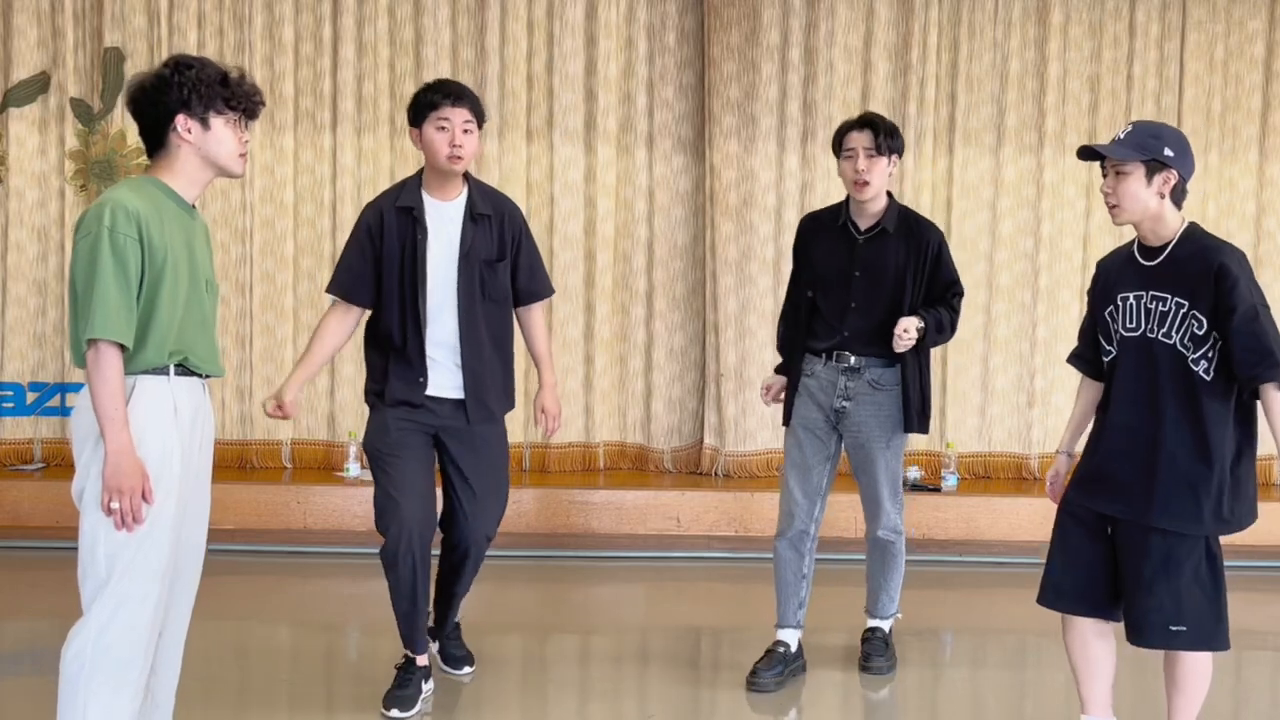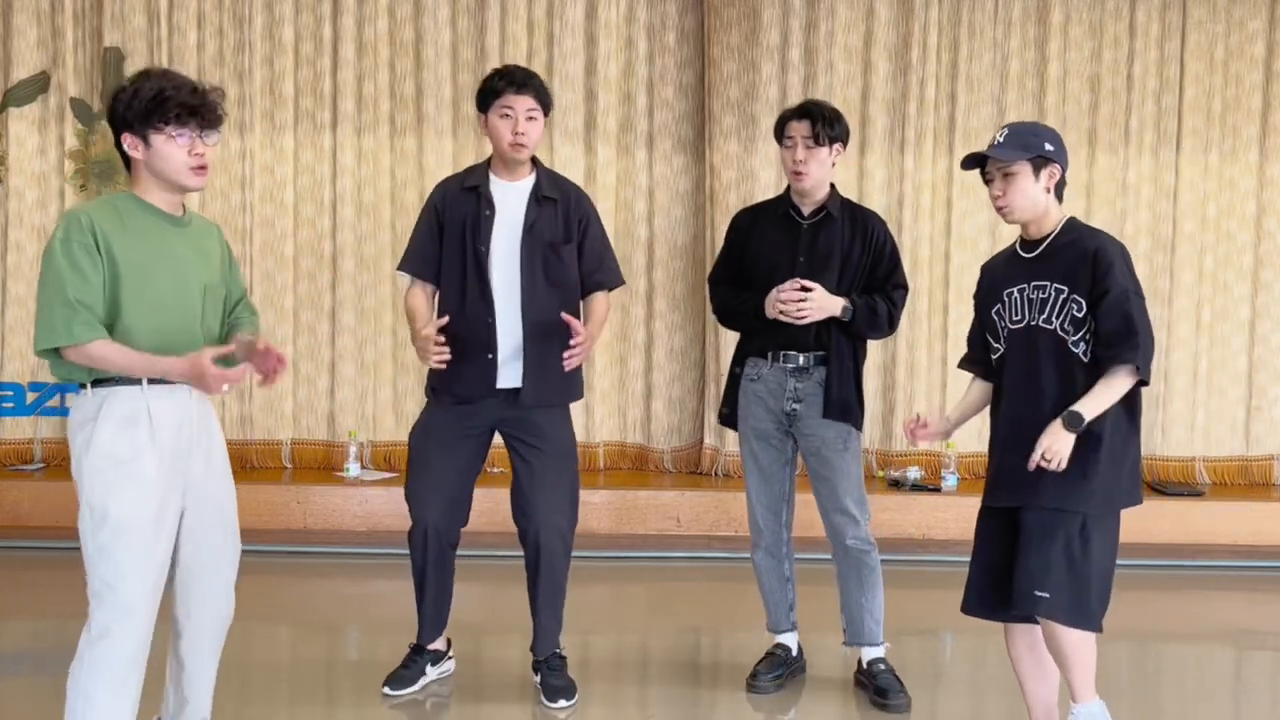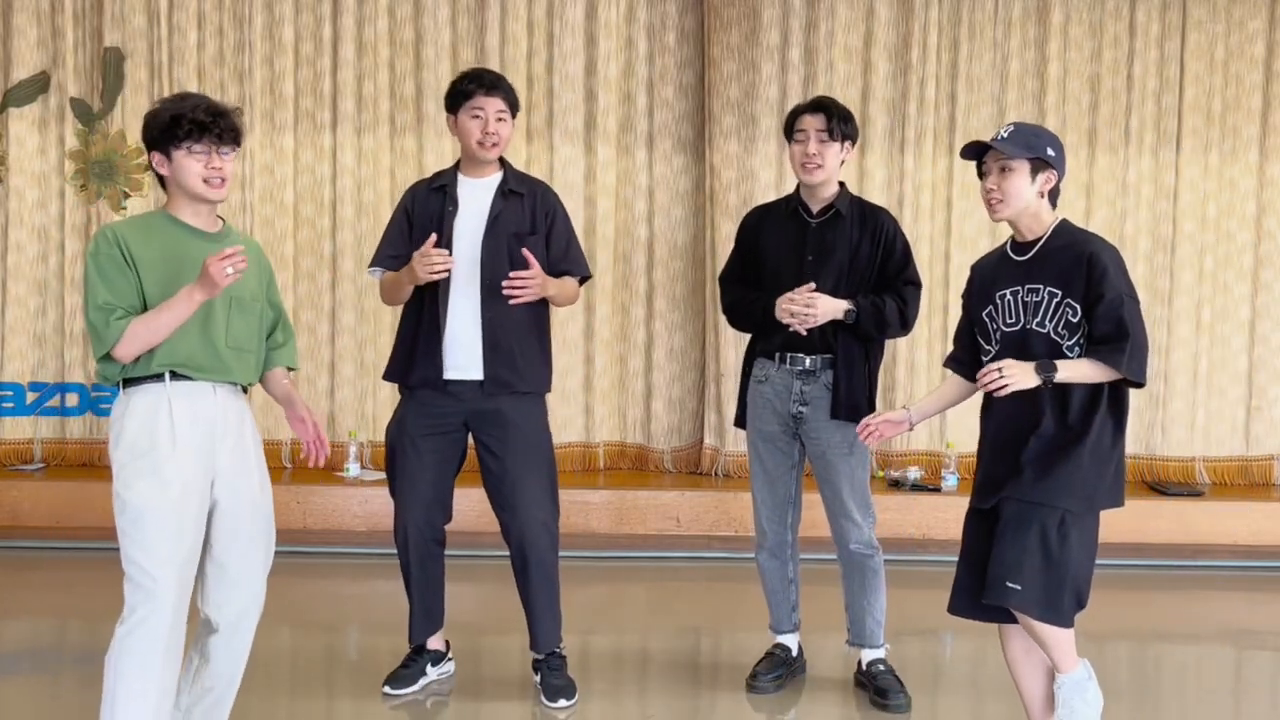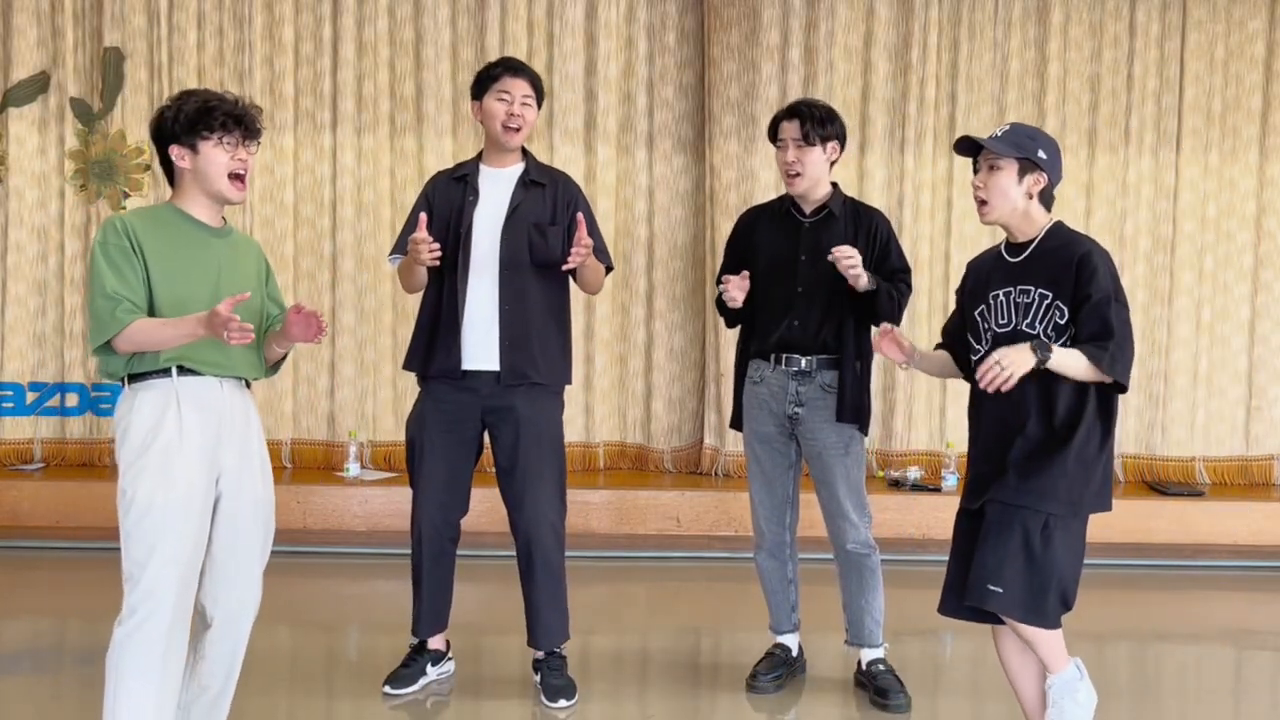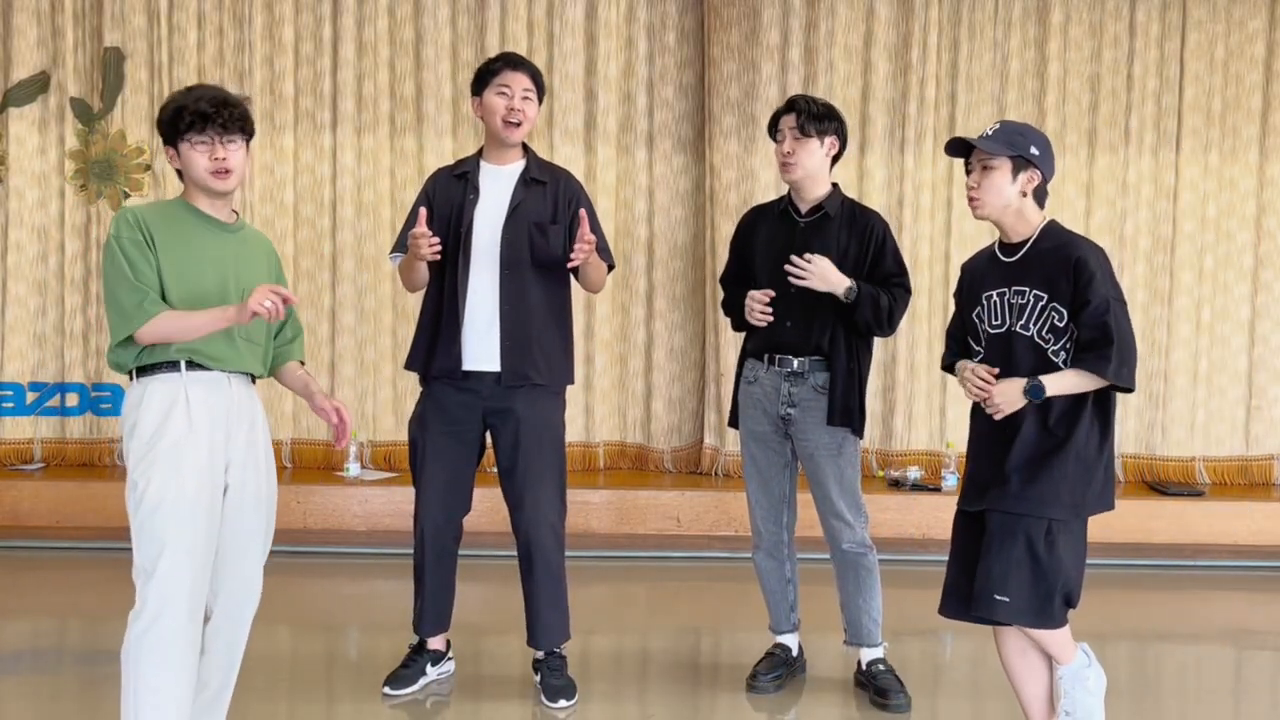
dt=1s
person 1, frame 1
left shoulder: (501, 214)
right shoulder: (385, 215)
left elbow: (530, 302)
right elbow: (348, 308)
left wrist: (546, 380)
right wrist: (298, 378)
left hip: (477, 400)
right hip: (401, 400)
left knee: (474, 527)
right knee: (405, 527)
left ankle: (442, 622)
right ankle: (415, 662)
person 1, frame 2
left shoulder: (569, 202)
right shoulder: (451, 197)
left elbow: (599, 289)
right elbow: (420, 284)
left wrist: (590, 331)
right wrist: (422, 332)
left hip: (540, 392)
right hip: (458, 389)
left knee: (548, 525)
right knee: (431, 519)
left ankle: (548, 655)
right ankle: (432, 645)
person 1, frame 3
left shoulder: (536, 199)
right shoulder: (422, 198)
left elbow: (572, 287)
right elbow: (387, 291)
left wrist: (543, 286)
right wrist: (411, 274)
left hip: (511, 387)
right hip: (431, 385)
left knee: (532, 520)
right knee: (416, 518)
left ankle: (548, 655)
right ankle: (430, 647)
person 1, frame 4
left shoulder: (558, 190)
right shoulder: (444, 188)
left elbow: (595, 283)
right elbow: (408, 283)
left wrist: (584, 260)
right wrist: (416, 259)
left hip: (527, 380)
right hip: (448, 377)
left knee: (539, 519)
right knee: (432, 514)
left ankle: (549, 654)
right ankle: (431, 646)
person 1, frame 5
left shoulder: (559, 188)
right shoulder: (445, 185)
left elbow: (597, 282)
right elbow: (410, 282)
left wrist: (586, 259)
right wrist: (417, 257)
left hip: (530, 380)
right hip: (450, 376)
left knee: (540, 519)
right knee: (435, 514)
left ankle: (550, 655)
right ankle: (432, 646)
person 2, frame 1
left shoulder: (192, 223)
right shoulder: (121, 210)
right elbow: (102, 338)
right wrist: (118, 448)
left hip: (189, 412)
right hip: (135, 410)
left knee: (170, 600)
right knee: (121, 603)
person 2, frame 2
left shoulder: (209, 236)
right shoulder: (88, 225)
left elbow: (230, 329)
right elbow: (73, 341)
left wrist: (255, 351)
right wrist: (177, 367)
left hip: (197, 423)
right hip: (123, 422)
left knee: (210, 596)
right knee: (126, 606)
person 2, frame 3
left shoulder: (248, 252)
right shoulder: (120, 239)
left elbow: (271, 350)
right elbow: (121, 343)
left wrist: (293, 404)
right wrist: (198, 289)
left hip: (234, 421)
right hip: (159, 416)
left knee: (240, 596)
right knee: (159, 594)
person 2, frame 4
left shoulder: (248, 252)
right shoulder: (127, 230)
right elbow: (122, 332)
left wrist: (287, 336)
right wrist: (202, 324)
left hip: (239, 415)
right hip: (164, 410)
left knee: (235, 593)
right knee: (160, 590)
person 2, frame 5
left shoulder: (260, 247)
right shoulder: (139, 225)
left elbow: (279, 349)
right elbow: (144, 324)
left wrist: (315, 395)
right wrist: (235, 312)
left hip: (244, 410)
right hip: (172, 403)
left knee: (237, 589)
right knee: (173, 586)
person 3, frame 1
left shoulder: (920, 236)
right shoulder: (814, 229)
left elbow: (948, 306)
left wrist: (920, 326)
right wrist: (785, 366)
left hip: (880, 386)
right hip: (815, 380)
left knee: (884, 517)
right knee: (796, 517)
left ankle: (879, 627)
right ankle: (787, 640)
person 3, frame 2
left shoulder: (864, 227)
right shoulder: (751, 223)
left elbow: (890, 309)
right elbow: (721, 299)
left wrist: (838, 306)
right wrist: (763, 305)
left hip: (828, 386)
right hip: (761, 381)
left knee: (850, 526)
right knee: (767, 524)
left ankle: (872, 658)
right ankle: (785, 644)
person 3, frame 3
left shoulder: (875, 225)
right shoulder: (762, 223)
left elbow: (903, 308)
right elbow: (732, 301)
left wrist: (841, 309)
right wrist: (773, 308)
left hip: (837, 388)
right hip: (769, 383)
left knee: (855, 530)
right knee: (772, 525)
left ankle: (872, 657)
right ankle: (785, 644)
person 3, frame 4
left shoulder: (866, 224)
right shoulder: (755, 223)
left elbow: (897, 308)
right elbow: (731, 306)
left wrist: (864, 282)
right wrist: (731, 301)
left hip: (832, 388)
right hip: (765, 385)
left knee: (852, 529)
right knee: (771, 526)
left ankle: (872, 657)
right ankle: (786, 644)
person 3, frame 5
left shoulder: (863, 225)
right shoulder: (757, 222)
left elbow: (891, 312)
right elbow: (730, 295)
left wrist: (842, 286)
right wrist: (743, 308)
left hip: (825, 389)
right hip: (760, 385)
left knee: (847, 528)
right knee: (768, 526)
left ankle: (871, 657)
right ankle: (786, 644)
person 4, frame 1
left shoulder: (1220, 266)
right shoulder: (1112, 270)
right wrist: (1066, 448)
left hip: (1186, 476)
right hip: (1107, 472)
left knee: (1184, 617)
right knee: (1077, 598)
person 4, frame 2
left shoulder: (1099, 255)
right shoulder: (997, 271)
left elbow: (1131, 360)
left wrist: (1071, 422)
right wrist: (947, 424)
left hip: (1082, 465)
right hip: (1013, 465)
left knee: (1055, 595)
right knee: (1013, 602)
person 4, frame 3
left shoulder: (1093, 258)
right shoulder: (987, 272)
left elbow: (1124, 357)
left wrist: (1042, 371)
right wrist: (913, 415)
left hip: (1070, 459)
right hip: (1002, 459)
left knee: (1026, 586)
right knee: (1000, 602)
person 4, frame 4
left shoulder: (1083, 259)
right shoulder: (982, 271)
left elbow: (1111, 363)
right elbow: (964, 363)
left wrist: (1036, 354)
right wrist: (914, 357)
left hip: (1057, 461)
right hip: (993, 460)
left knee: (1013, 590)
right knee: (992, 602)
person 4, frame 5
left shoulder: (1080, 260)
right shoulder: (977, 270)
left elbow: (1114, 362)
left wrist: (1033, 388)
right wrist: (965, 373)
left hip: (1056, 465)
right hip: (991, 462)
left knee: (1019, 599)
right knee: (998, 608)
left ankle: (1077, 668)
